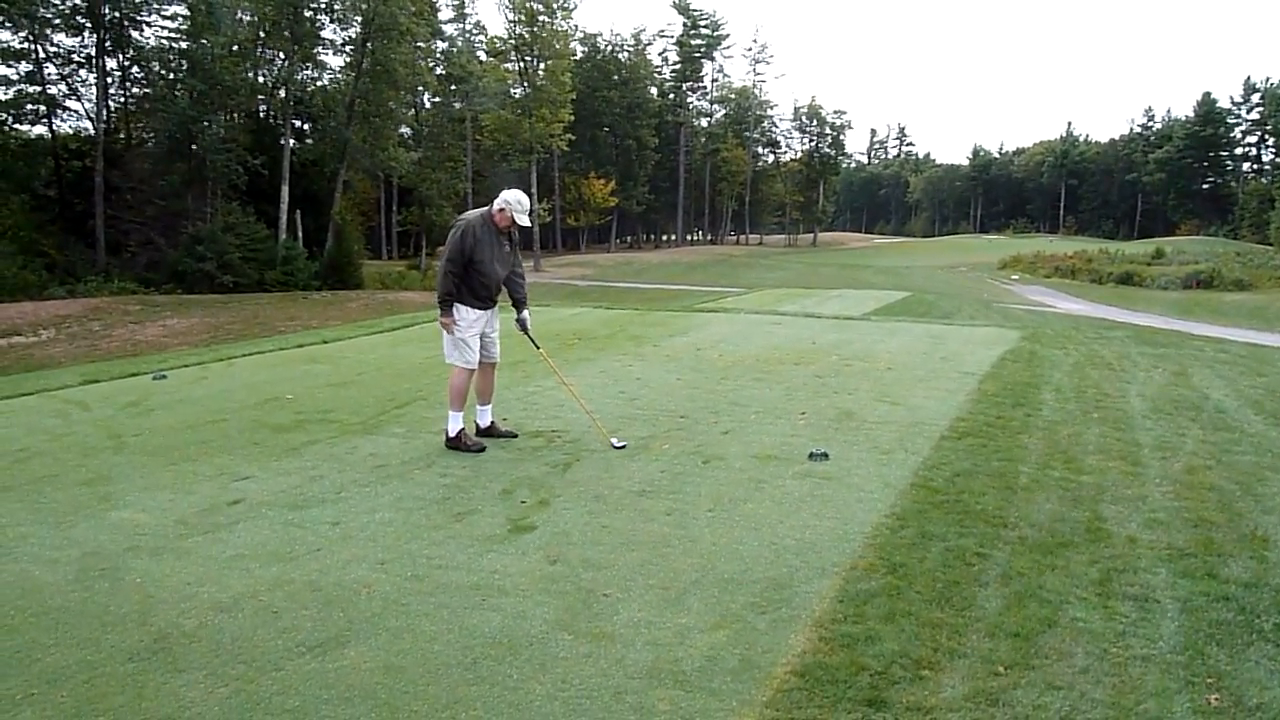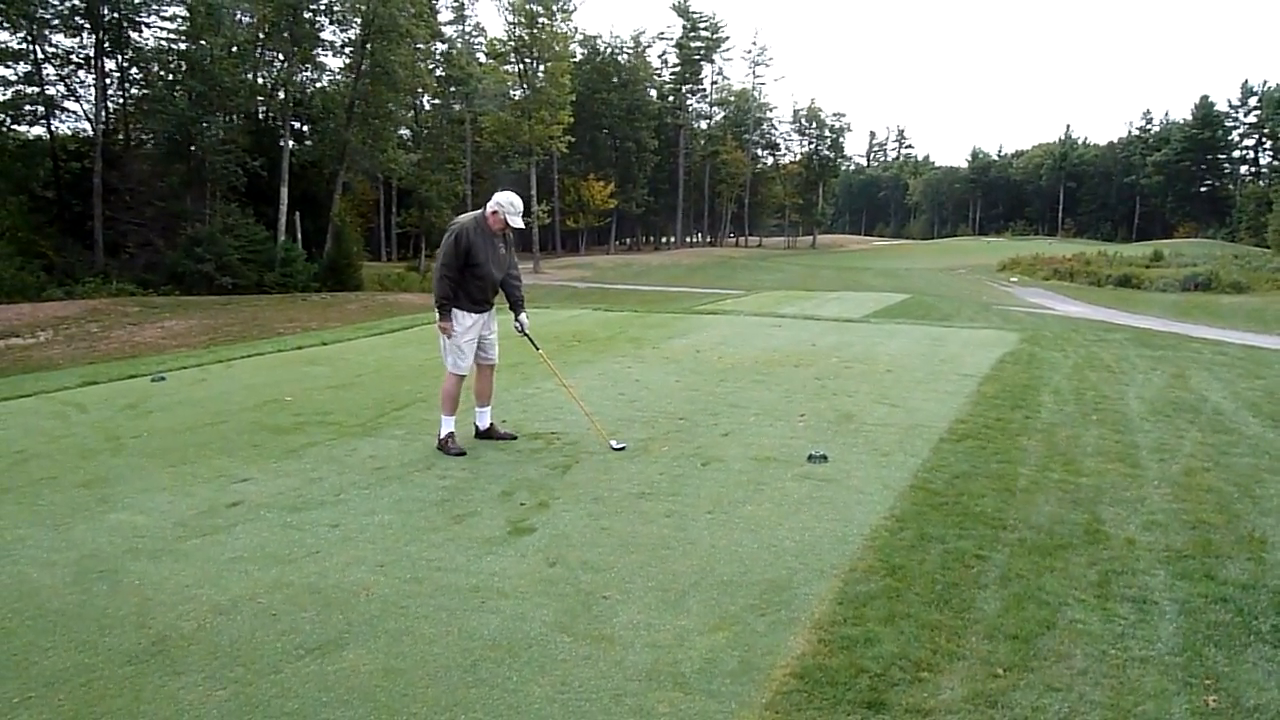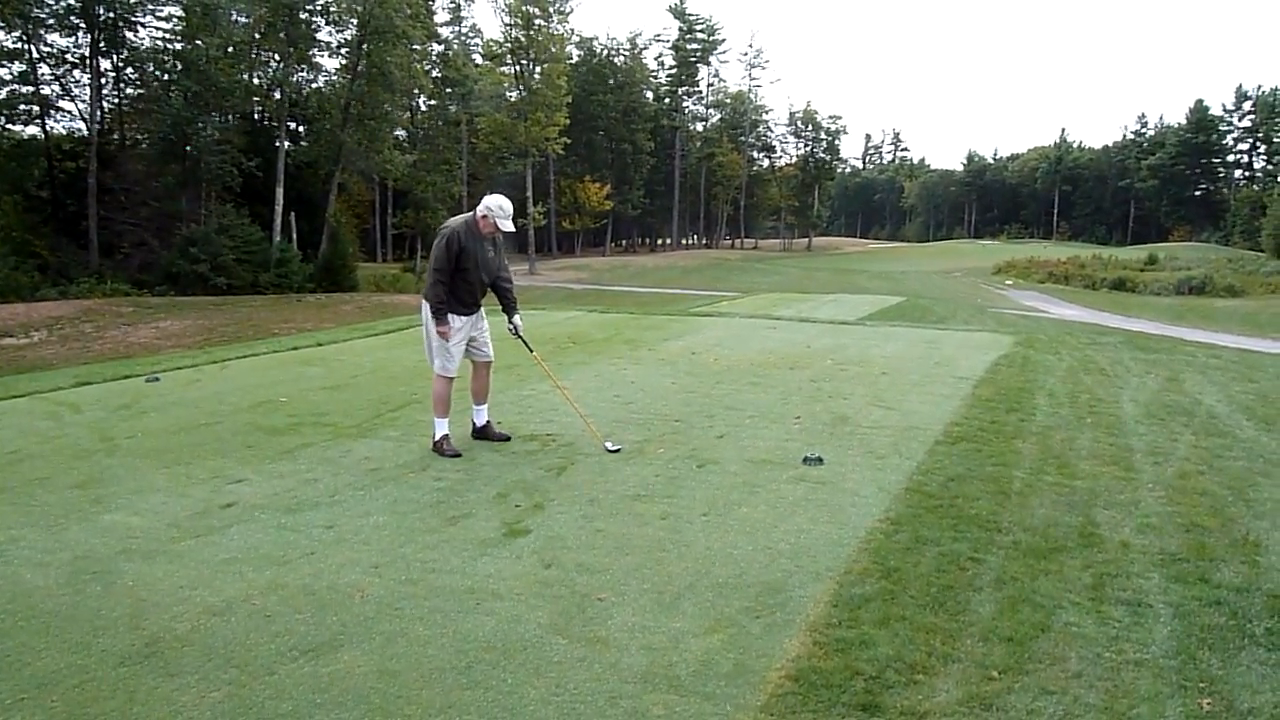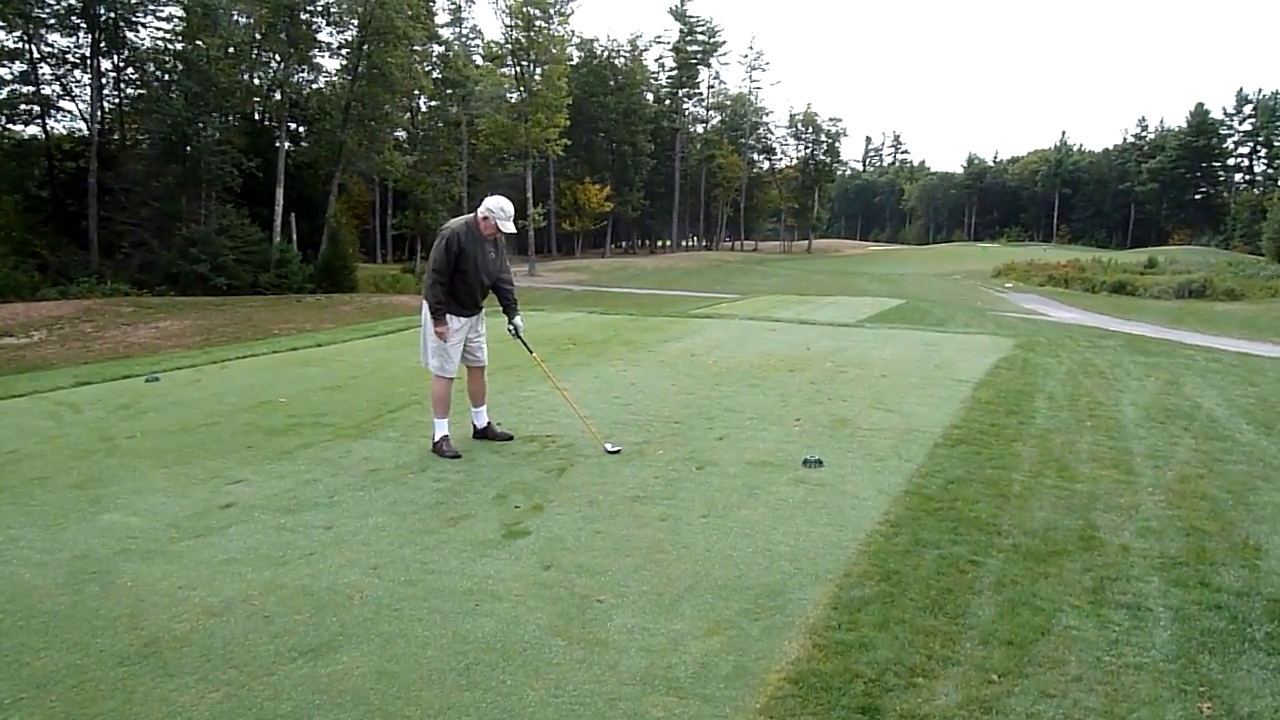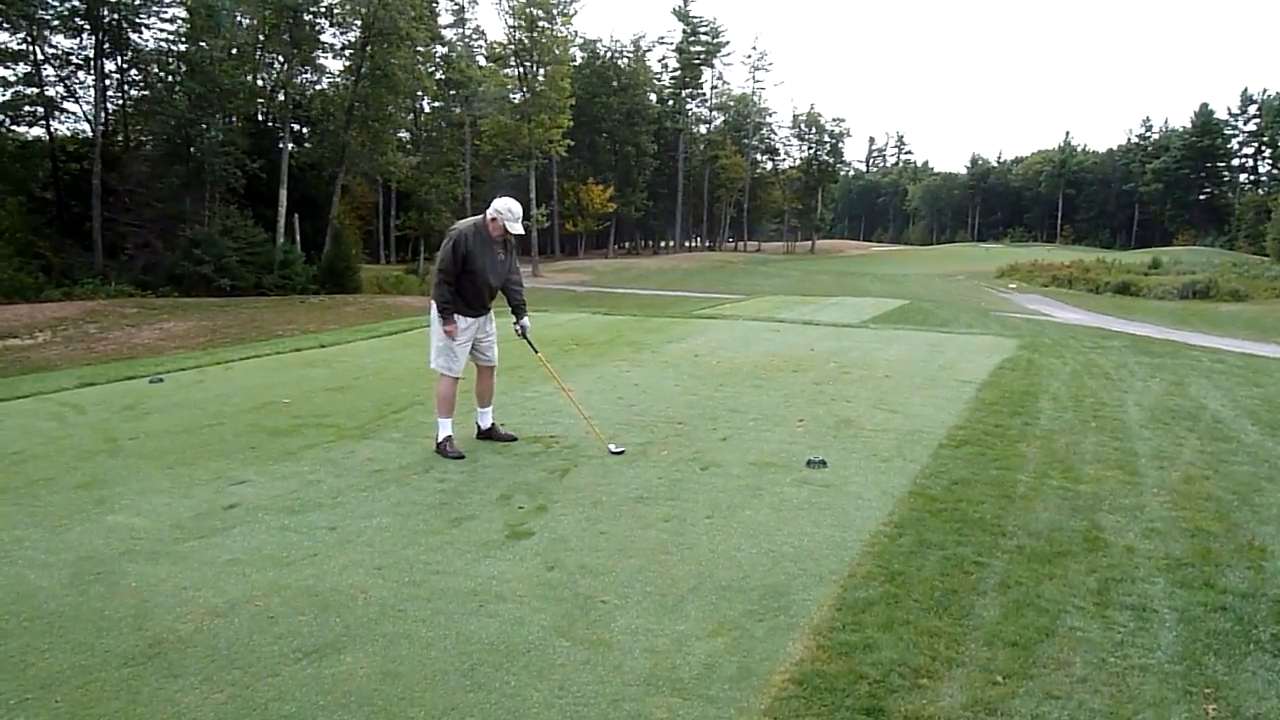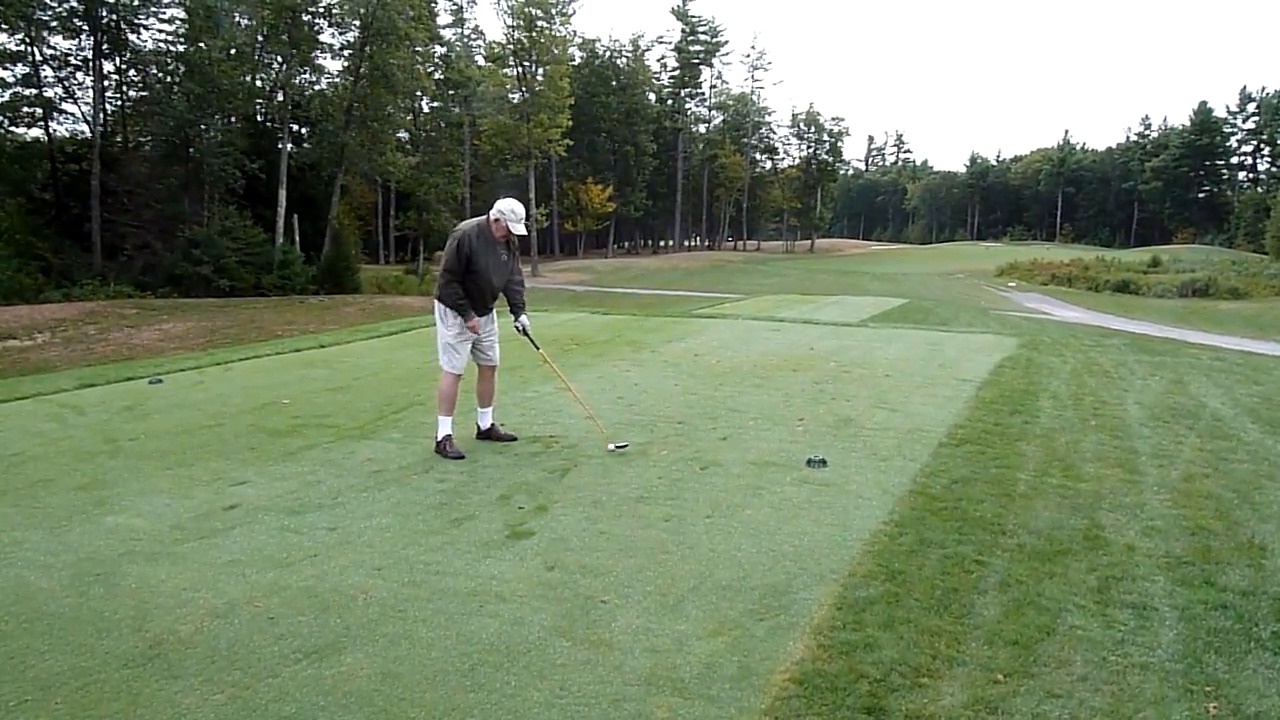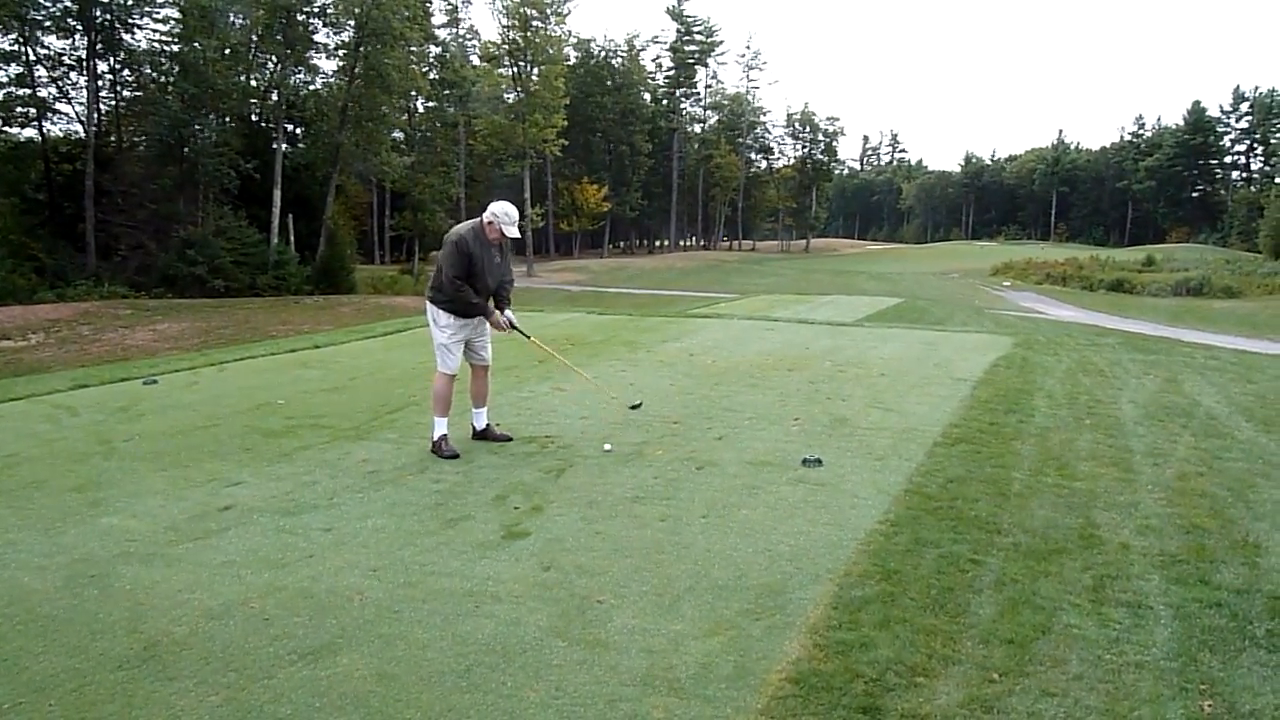
dt=0.2s
person 1, frame 1
left shoulder: (509, 233)
right shoulder: (468, 226)
left elbow: (515, 271)
right elbow: (449, 269)
left wrist: (521, 306)
right wrist: (445, 309)
left hip: (488, 307)
right hip: (463, 307)
left knee: (488, 363)
right knee: (465, 366)
left ankle: (484, 422)
right ankle: (454, 431)
person 1, frame 2
left shoulder: (504, 235)
right shoulder: (462, 229)
left elbow: (510, 274)
right elbow: (444, 273)
left wrist: (519, 309)
right wrist: (444, 314)
left hip: (486, 310)
right hip: (460, 311)
left knee: (487, 365)
right knee: (458, 371)
left ankle: (484, 424)
right ankle: (446, 433)
person 1, frame 3
left shoulder: (493, 237)
right shoulder: (453, 233)
left elbow: (501, 276)
right elbow: (436, 277)
left wrist: (512, 311)
right wrist: (440, 318)
left hip: (474, 311)
right hip: (449, 313)
left knee: (484, 363)
right knee: (446, 372)
left ankle: (481, 423)
right ankle: (441, 435)
person 1, frame 4
left shoulder: (495, 239)
right shoulder: (453, 234)
left elbow: (502, 277)
right elbow: (435, 278)
left wrist: (512, 312)
right wrist: (439, 318)
left hip: (474, 312)
right hip: (447, 314)
left knee: (477, 367)
right knee: (444, 373)
left ankle: (481, 424)
right ankle: (440, 436)
person 1, frame 5
left shoulder: (505, 240)
right shoulder: (462, 235)
left elbow: (512, 278)
right elbow: (442, 278)
left wrist: (520, 312)
right wrist: (447, 317)
left hip: (483, 313)
right hip: (455, 314)
left knee: (488, 367)
right knee: (450, 373)
left ankle: (485, 425)
right ankle: (444, 436)
person 1, frame 6
left shoulder: (509, 241)
right shoulder: (465, 235)
left elbow: (514, 278)
right elbow: (448, 278)
left wrist: (519, 311)
right wrist: (466, 314)
left hip: (485, 312)
right hip: (457, 313)
left knee: (489, 367)
right knee: (453, 370)
left ankle: (485, 425)
right ankle: (443, 436)
person 1, frame 7
left shoulder: (500, 242)
right shoulder: (460, 239)
left elbow: (505, 277)
right elbow: (453, 284)
left wrist: (503, 307)
right wrist: (488, 312)
left hip: (477, 313)
right hip: (448, 312)
left knee: (482, 367)
right knee: (447, 371)
left ankle: (481, 425)
right ankle: (440, 435)
